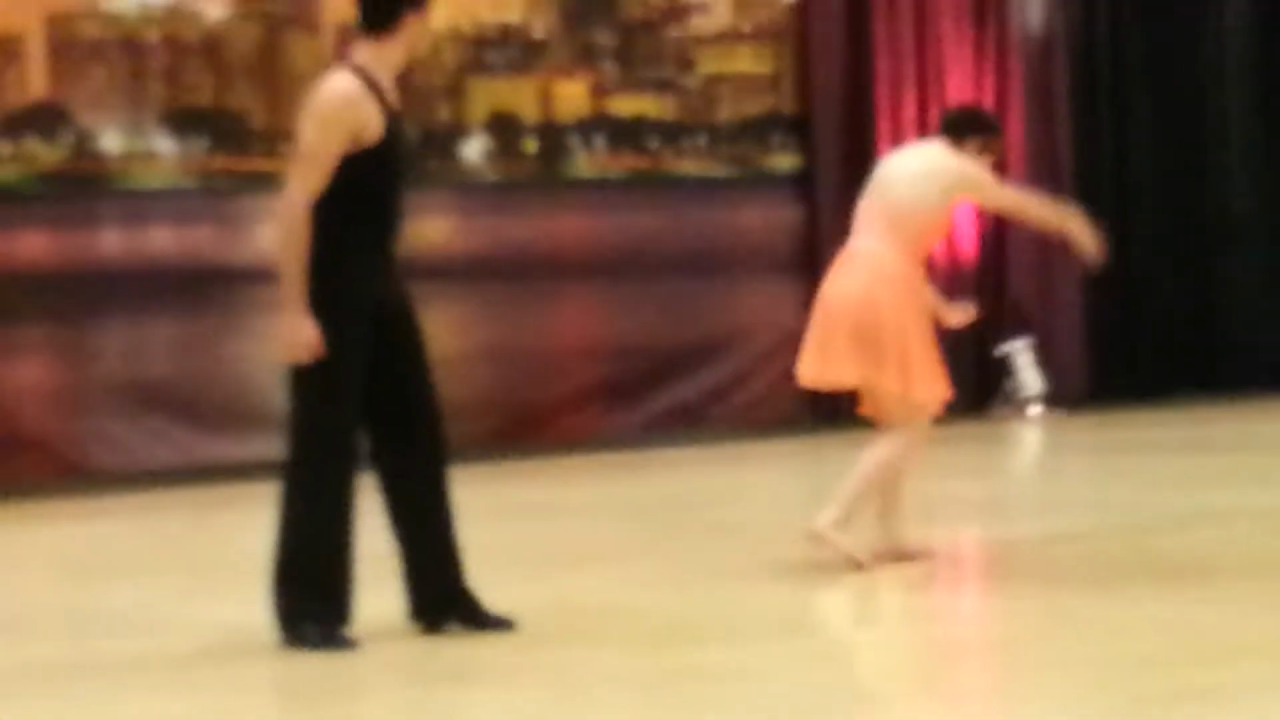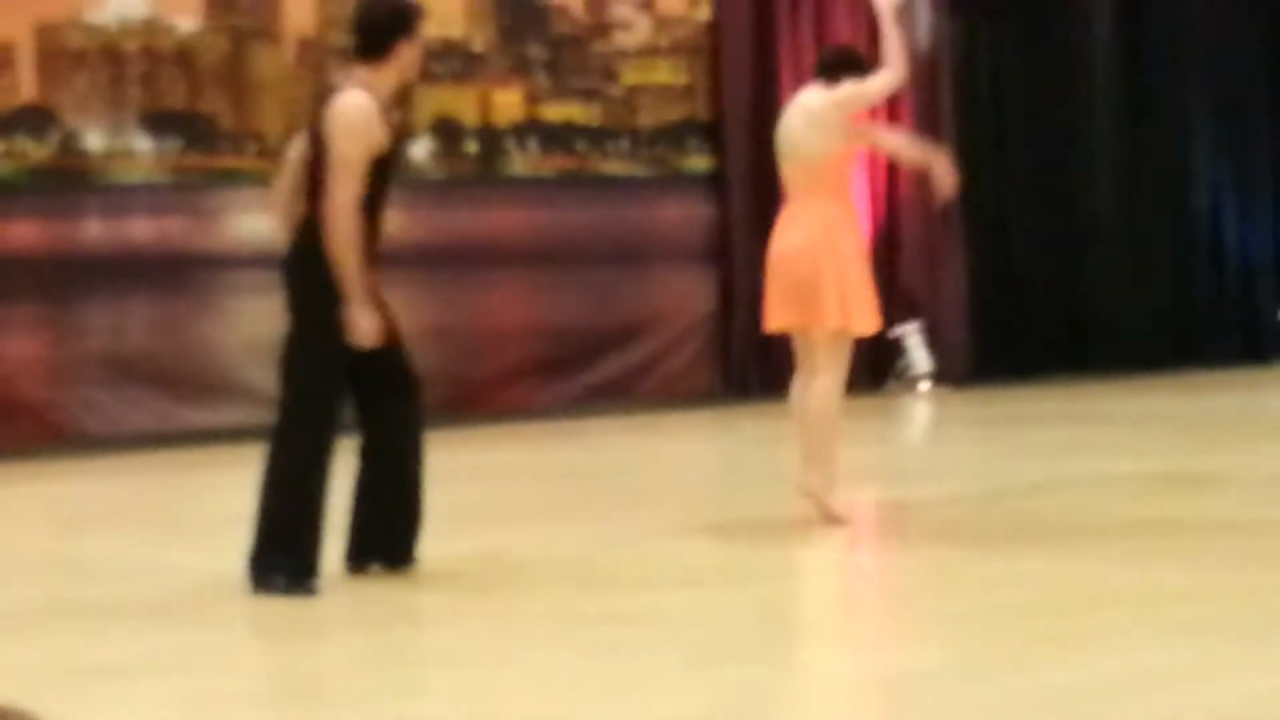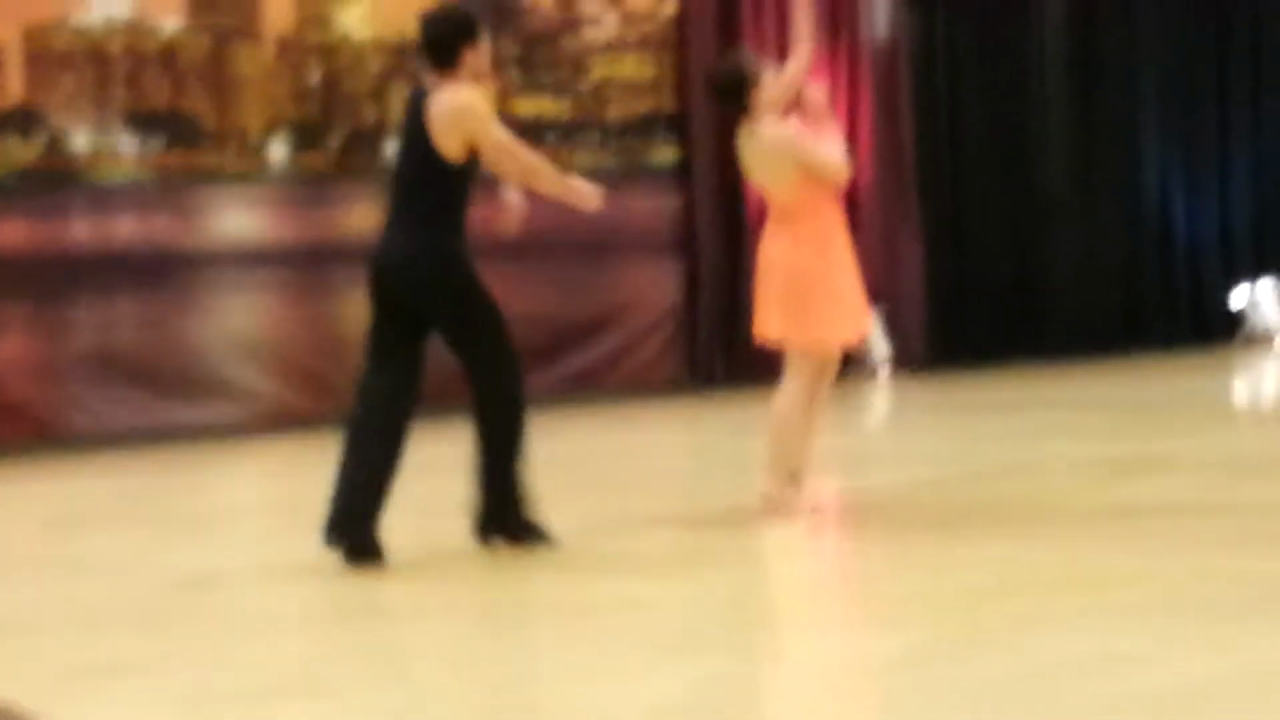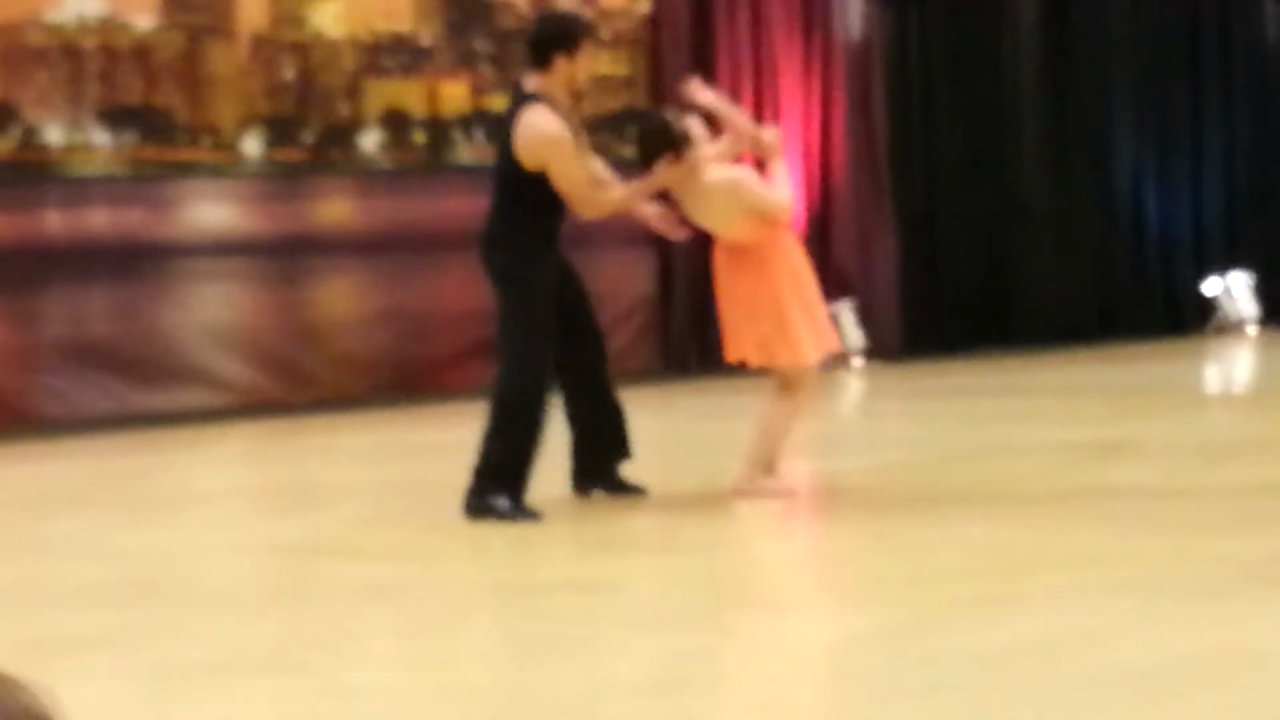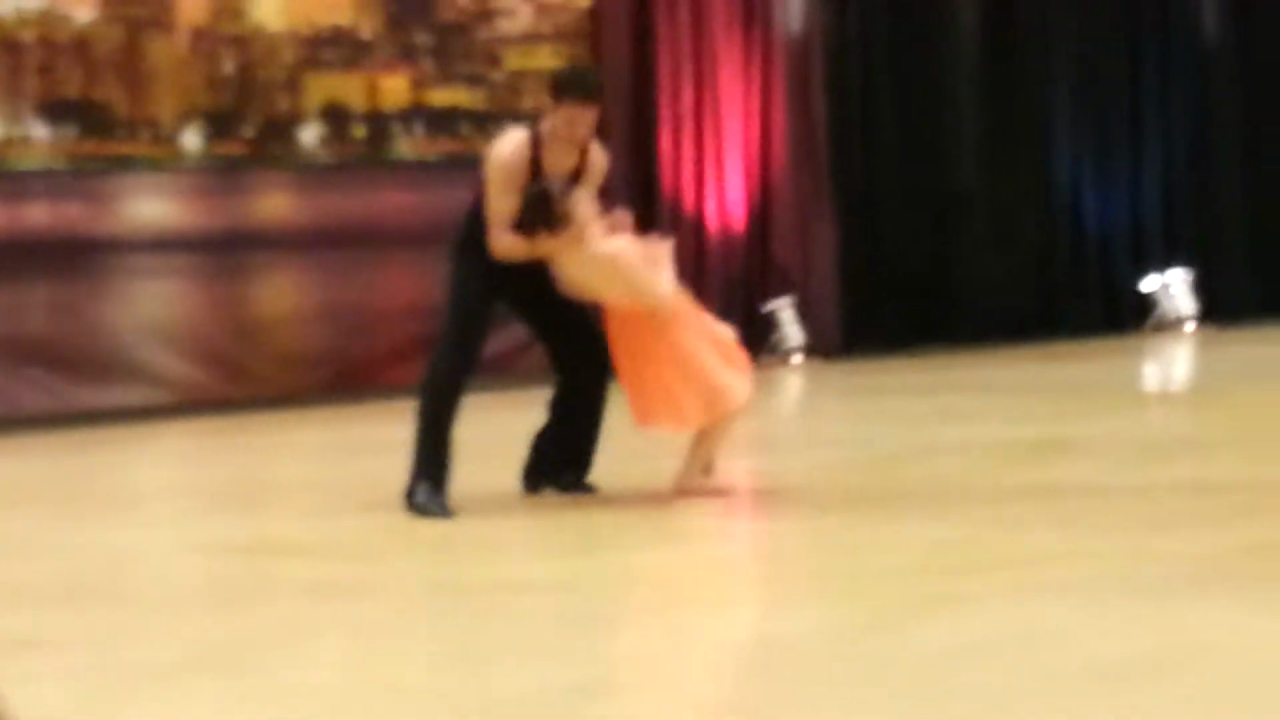
dt=0.4s
person 1, frame 1
left shoulder: (379, 84)
right shoulder: (341, 93)
right elbow: (296, 202)
right wrist: (295, 307)
left hip: (378, 286)
right hip: (337, 292)
left knee: (415, 434)
right knee: (326, 448)
left ankle: (440, 597)
right ankle: (309, 610)
person 1, frame 2
left shoulder: (354, 102)
right shoulder: (358, 109)
left elbow: (290, 179)
right elbow: (342, 209)
right wrist: (357, 300)
left hip: (338, 275)
right hip: (327, 281)
left knee: (394, 398)
right knee: (310, 419)
left ankle: (381, 540)
right ankle: (279, 561)
person 1, frame 3
left shoulder: (424, 99)
right shoulder: (462, 102)
right elbow: (521, 162)
right wrist: (574, 191)
left hip: (393, 261)
right hip: (436, 265)
left knee: (386, 393)
right knee: (500, 381)
left ankle: (352, 526)
right ankle: (501, 515)
person 1, frame 4
left shoulder: (553, 102)
right shoulder: (544, 127)
left elbow: (586, 164)
right elbow: (588, 206)
left wrist: (644, 208)
right wrist: (652, 183)
left hip: (537, 247)
right hip: (520, 251)
left knee: (584, 352)
right knee: (527, 369)
left ankle: (597, 467)
right ankle: (492, 490)
person 1, frame 5
left shoulder: (595, 159)
right shoulder: (511, 153)
left elbow: (568, 225)
right elbow: (499, 243)
right wrist: (547, 246)
left hip: (530, 261)
right hip: (482, 261)
left knee: (588, 357)
right knee: (453, 364)
left ankle: (554, 466)
right ankle: (426, 482)
person 2, frame 1
left shoulder: (897, 160)
right shoulder: (958, 171)
right elbow: (1022, 203)
left wrist: (938, 305)
right wrist: (1074, 223)
left hip: (848, 285)
right hip: (885, 293)
left knee: (896, 420)
right knee: (910, 428)
left ankle: (889, 536)
right ankle: (833, 518)
person 2, frame 2
left shoulder: (800, 109)
right shoulder: (831, 102)
left elbow: (875, 135)
right elbow: (894, 75)
left wrist: (930, 155)
left hip: (794, 238)
right hip: (825, 238)
left knee: (811, 368)
right knee: (830, 369)
left ankle: (814, 477)
right ankle: (820, 481)
person 2, frame 3
left shoulder: (751, 127)
right shoulder: (784, 136)
left elbow: (800, 58)
right elbow: (839, 173)
right wrist: (824, 120)
left hip: (792, 244)
right hip: (811, 249)
left knee: (822, 367)
right knee: (803, 374)
left ankle: (790, 476)
right ankle: (780, 484)
person 2, frame 4
left shoulder: (683, 178)
right shoulder: (729, 181)
left elbow: (744, 134)
right elbow: (782, 210)
left wrist: (711, 102)
right wrist: (774, 157)
left hip: (742, 265)
right hip: (766, 268)
left knee: (791, 376)
right knee: (798, 378)
left ankle: (765, 467)
right ankle: (756, 473)
person 2, frame 5
left shoulder: (563, 252)
right shoulder: (614, 252)
right elbow: (663, 302)
left wrist: (613, 231)
right wrist: (663, 259)
left hip: (633, 322)
right hip: (659, 328)
left knee: (725, 337)
right knee: (729, 396)
